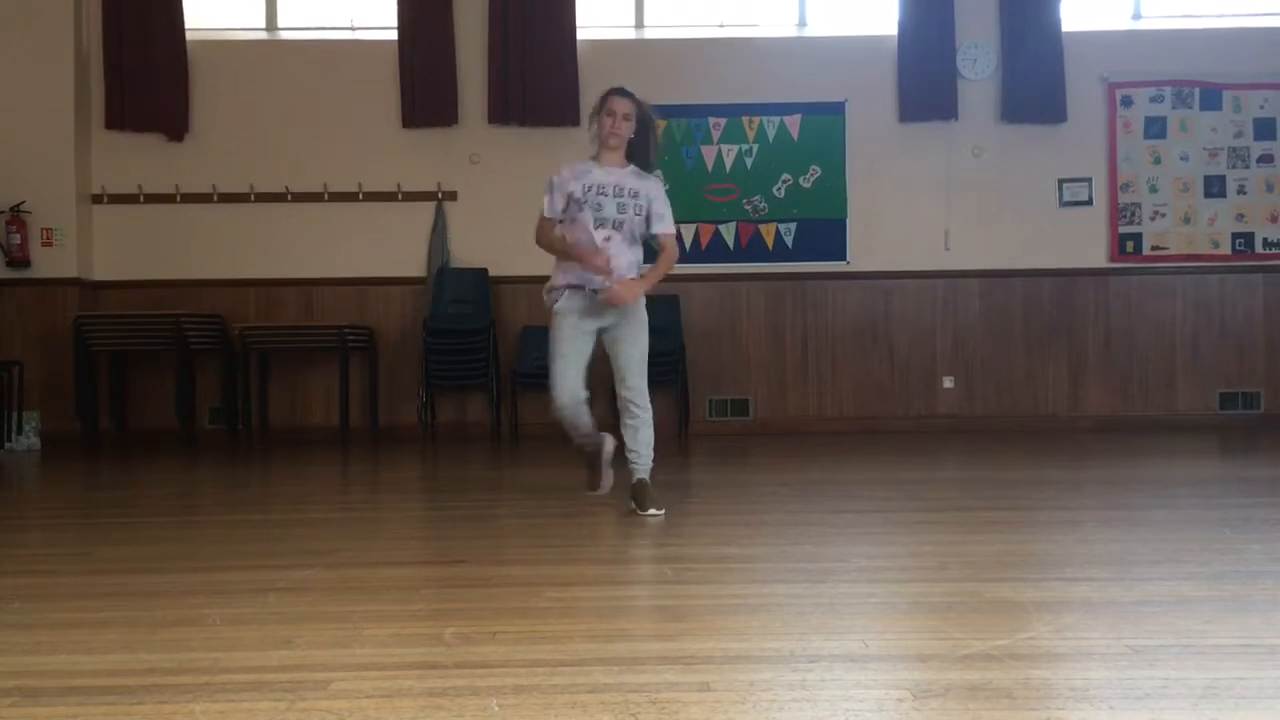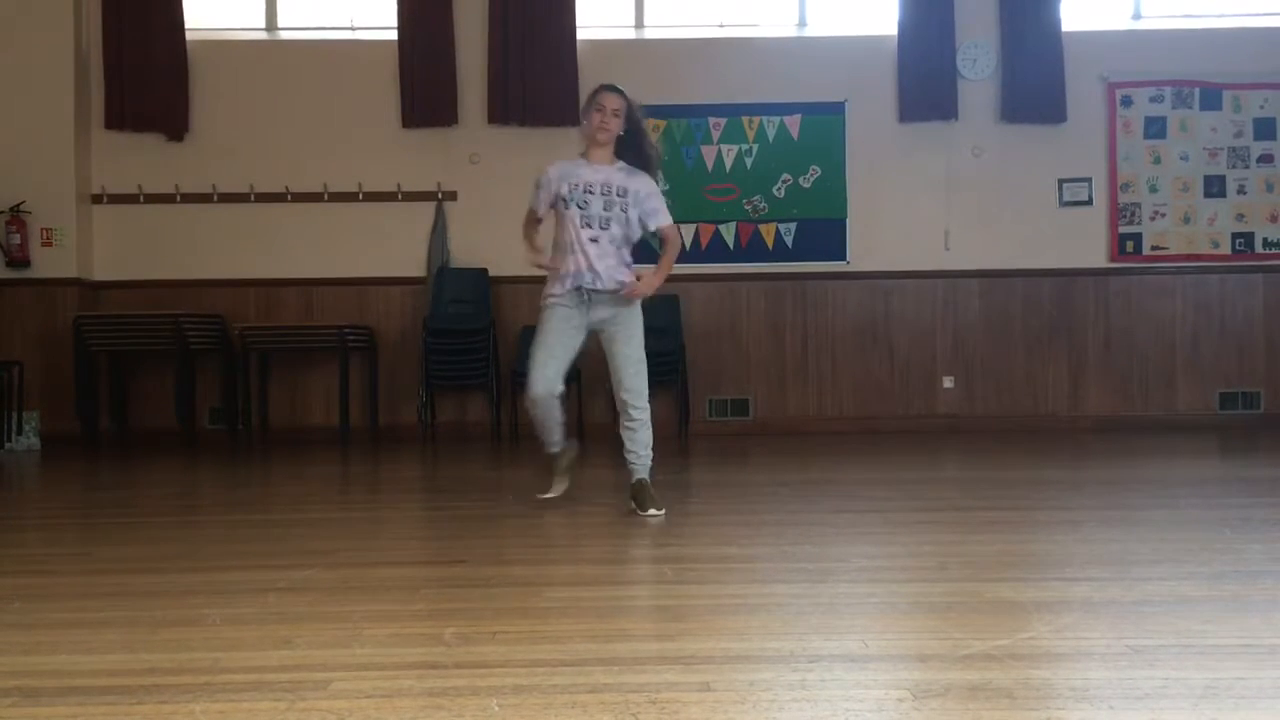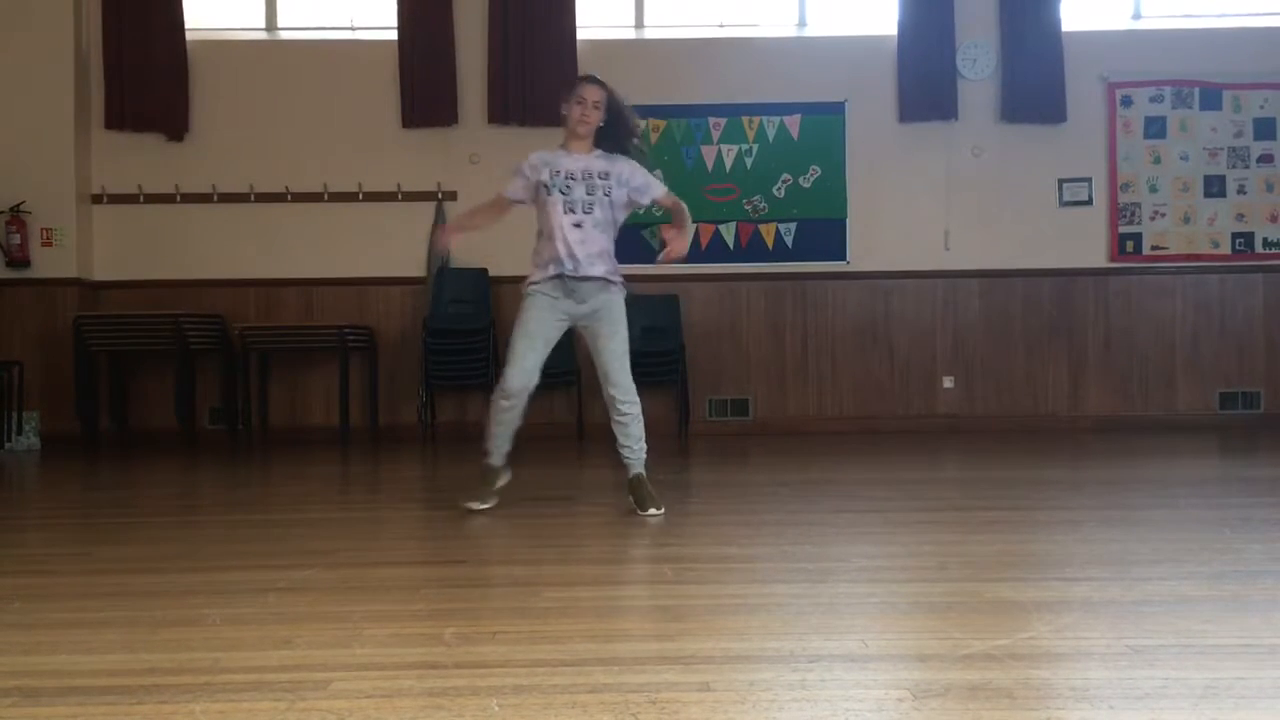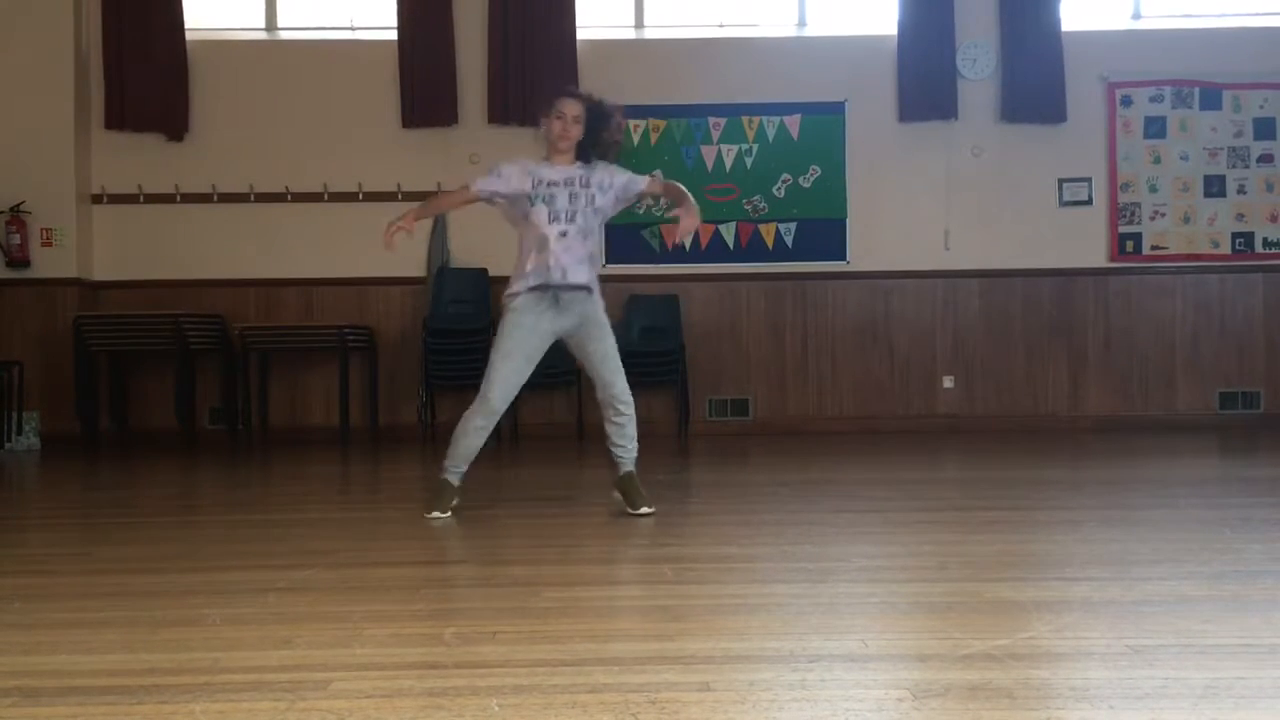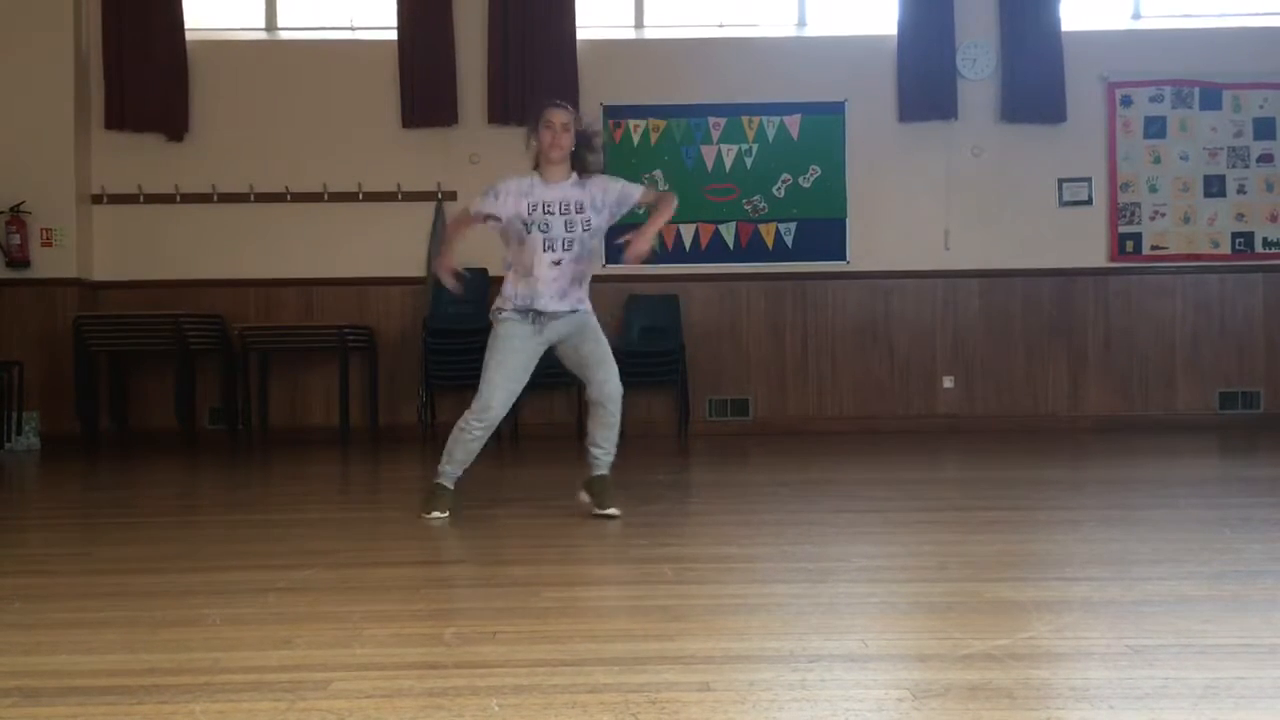
dt=0.1s
person 1, frame 1
left shoulder: (647, 185)
right shoulder: (568, 177)
left elbow: (669, 251)
right elbow: (544, 234)
left wrist: (639, 286)
right wrist: (580, 253)
left hip: (625, 300)
right hip: (573, 296)
left knee: (634, 393)
right knee: (566, 395)
left ankle: (641, 480)
right ankle: (594, 446)
person 1, frame 2
left shoulder: (638, 181)
right shoulder: (557, 175)
left elbow: (670, 236)
right elbow: (533, 219)
left wrist: (658, 273)
right wrist: (535, 249)
left hip: (620, 297)
right hip: (566, 295)
left knee: (632, 393)
right knee: (540, 388)
left ankle: (640, 481)
right ankle: (559, 450)
person 1, frame 3
left shoulder: (622, 167)
right shoulder: (538, 164)
left elbow: (674, 204)
right elbow: (497, 206)
left wrist: (682, 229)
right wrist: (456, 226)
left hip: (600, 289)
right hip: (547, 287)
left knee: (619, 386)
right knee: (515, 382)
left ankle: (637, 476)
right ankle: (494, 464)
person 1, frame 4
left shoulder: (603, 176)
right shoulder: (517, 174)
left elbow: (663, 187)
right elbow: (460, 196)
left wrist: (687, 204)
right wrist: (410, 216)
left hip: (581, 300)
right hip: (529, 302)
left knee: (615, 389)
right knee: (492, 398)
left ankle: (627, 476)
right ankle: (450, 480)
person 1, frame 5
left shoulder: (600, 189)
right shoulder: (512, 191)
left elbow: (664, 199)
right elbow: (466, 216)
left wrist: (648, 231)
right wrist: (447, 253)
left hip: (574, 314)
right hip: (519, 315)
left knee: (607, 390)
right knee: (488, 408)
left ankle: (597, 478)
right ankle: (445, 482)
